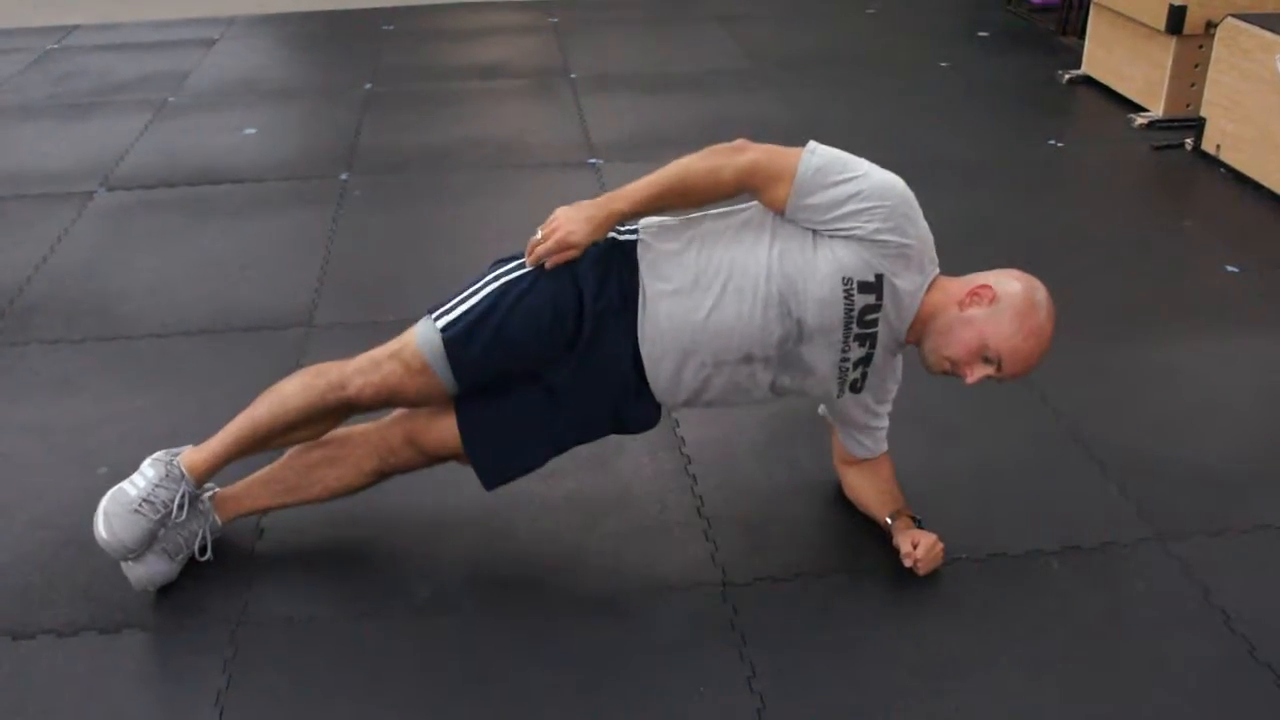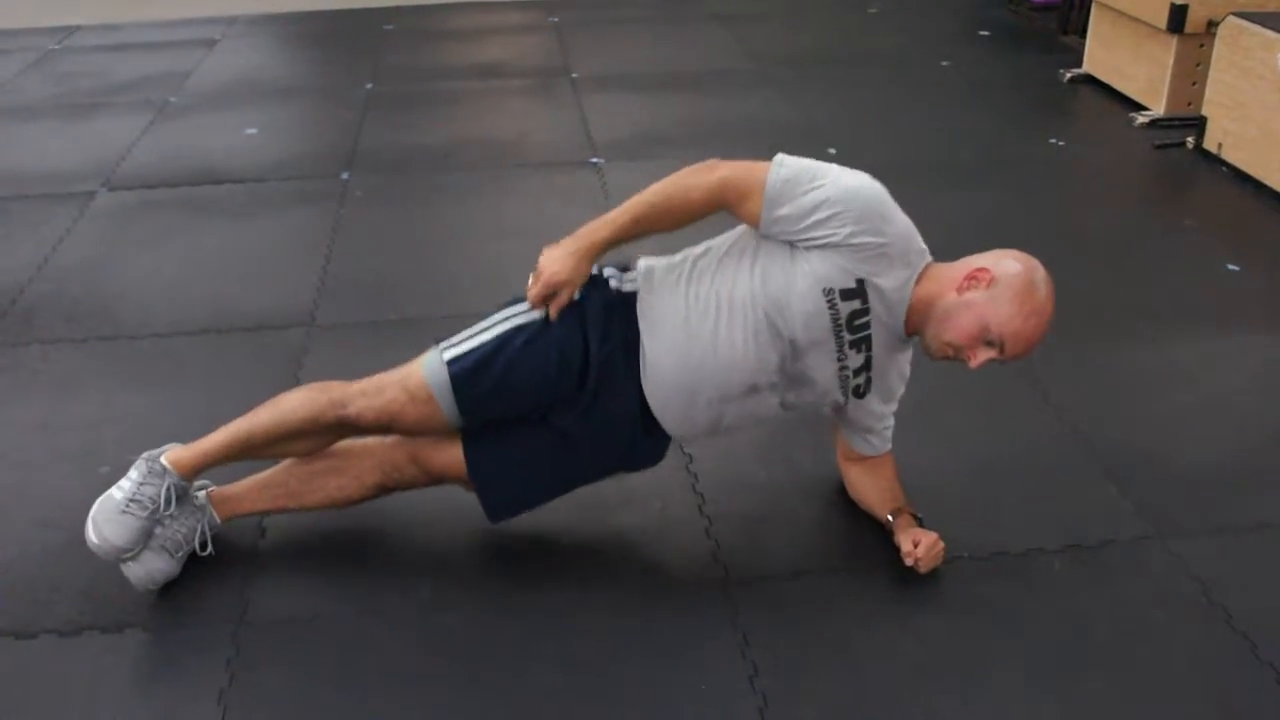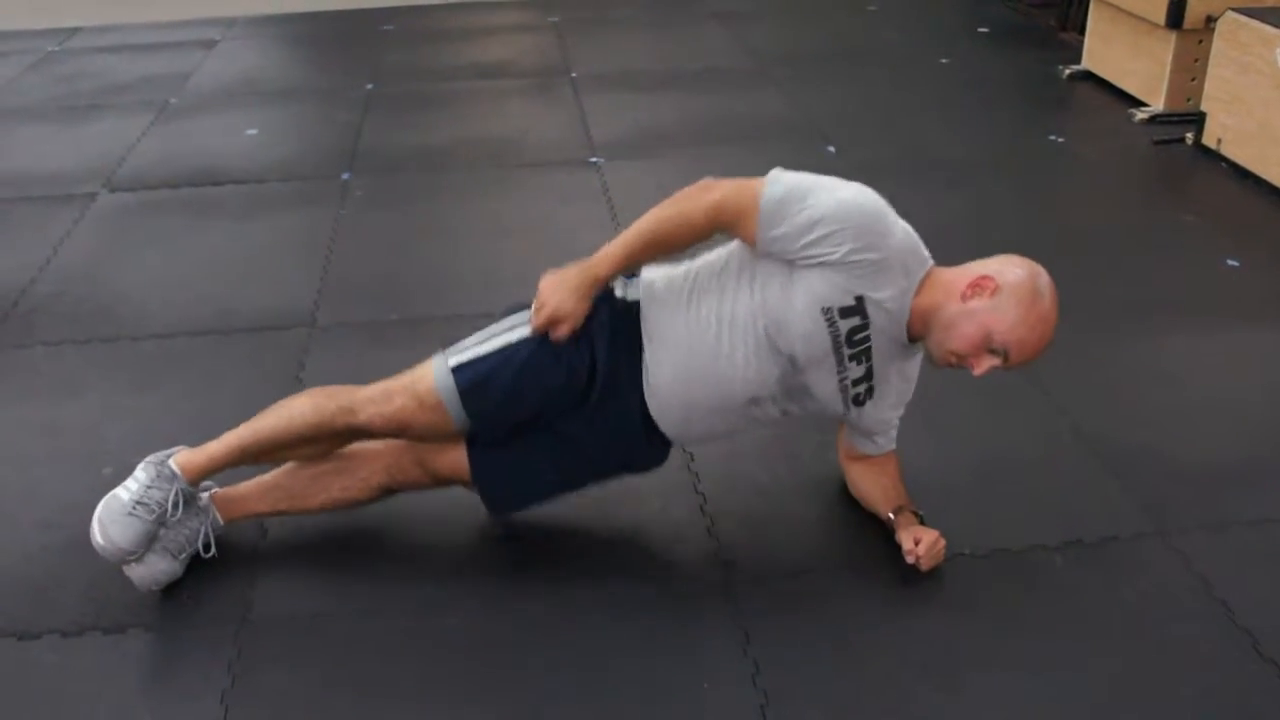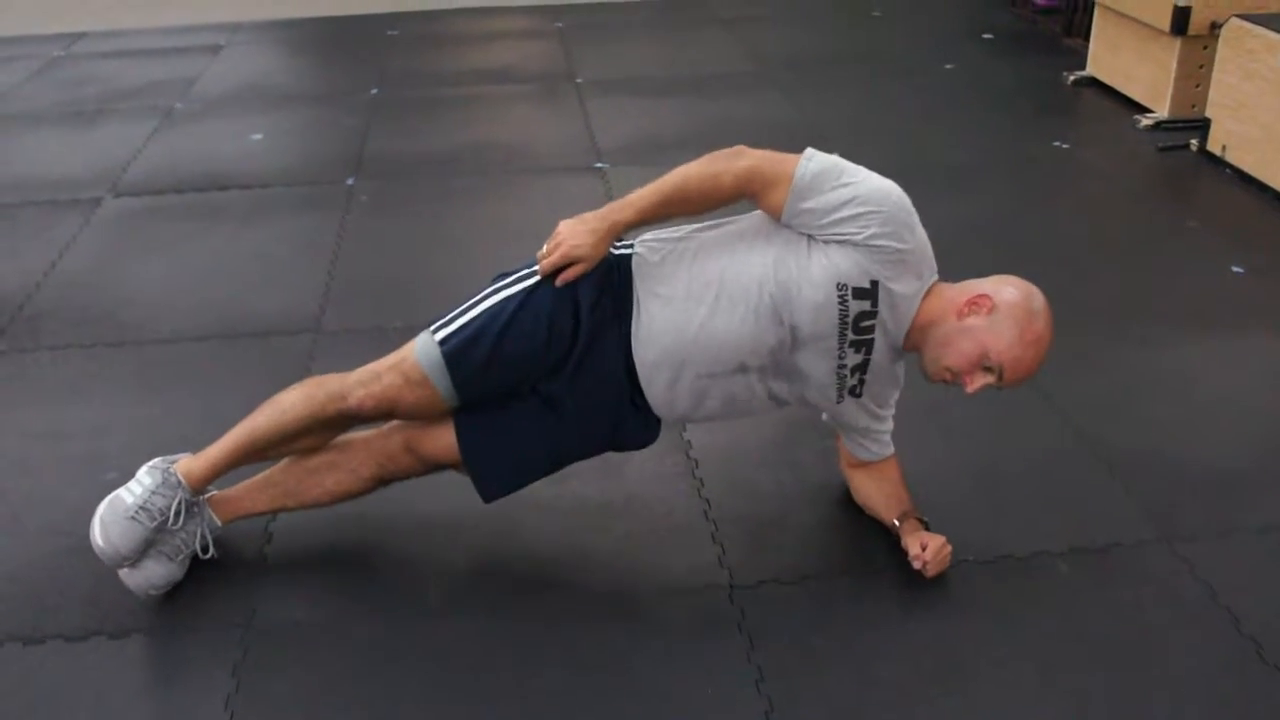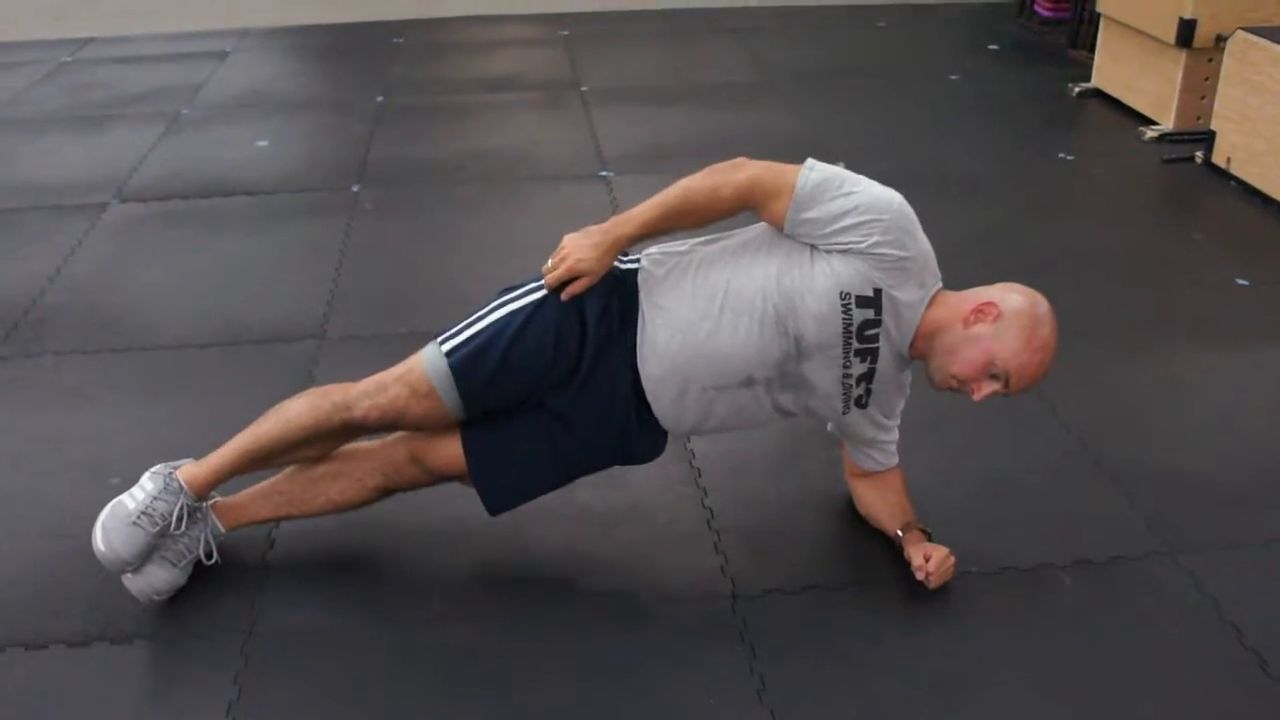
dt=0.5s
person 1, frame 1
left shoulder: (876, 369)
right shoulder: (890, 217)
left elbow: (858, 457)
right elbow: (747, 162)
left wrist: (903, 524)
right wrist: (603, 209)
left hip: (618, 386)
right hip: (603, 288)
left knee: (412, 441)
right knee: (377, 382)
left ankle: (210, 514)
right ankle: (187, 471)
person 1, frame 2
left shoulder: (885, 369)
right shoulder: (865, 219)
left elbow: (861, 455)
right elbow: (718, 180)
left wrist: (903, 520)
right wrist: (583, 242)
left hip: (632, 429)
right hip: (609, 336)
left knee: (414, 463)
right knee: (382, 406)
left ankle: (205, 513)
right ankle: (177, 470)
person 1, frame 3
left shoulder: (893, 373)
right shoulder: (865, 231)
left elbow: (864, 454)
right elbow: (714, 199)
left wrist: (905, 521)
right wrist: (586, 271)
left hip: (634, 432)
right hip: (612, 343)
left knee: (418, 462)
right knee: (392, 410)
left ankle: (211, 515)
right ankle: (185, 471)
person 1, frame 4
left shoulder: (875, 377)
right shoulder: (887, 223)
left elbow: (864, 459)
right elbow: (747, 166)
left wrist: (911, 524)
right wrist: (608, 218)
left hip: (620, 403)
right hip: (598, 303)
left knee: (412, 450)
right knee: (375, 394)
left ankle: (207, 518)
right ankle: (183, 479)
person 1, frame 5
left shoulder: (883, 384)
right shoulder: (889, 235)
left elbow: (869, 469)
right elbow: (744, 178)
left wrist: (914, 538)
right wrist: (611, 232)
left hip: (625, 416)
right hip: (605, 317)
left knee: (418, 461)
right knee: (383, 405)
left ankle: (211, 525)
right ankle: (188, 485)
